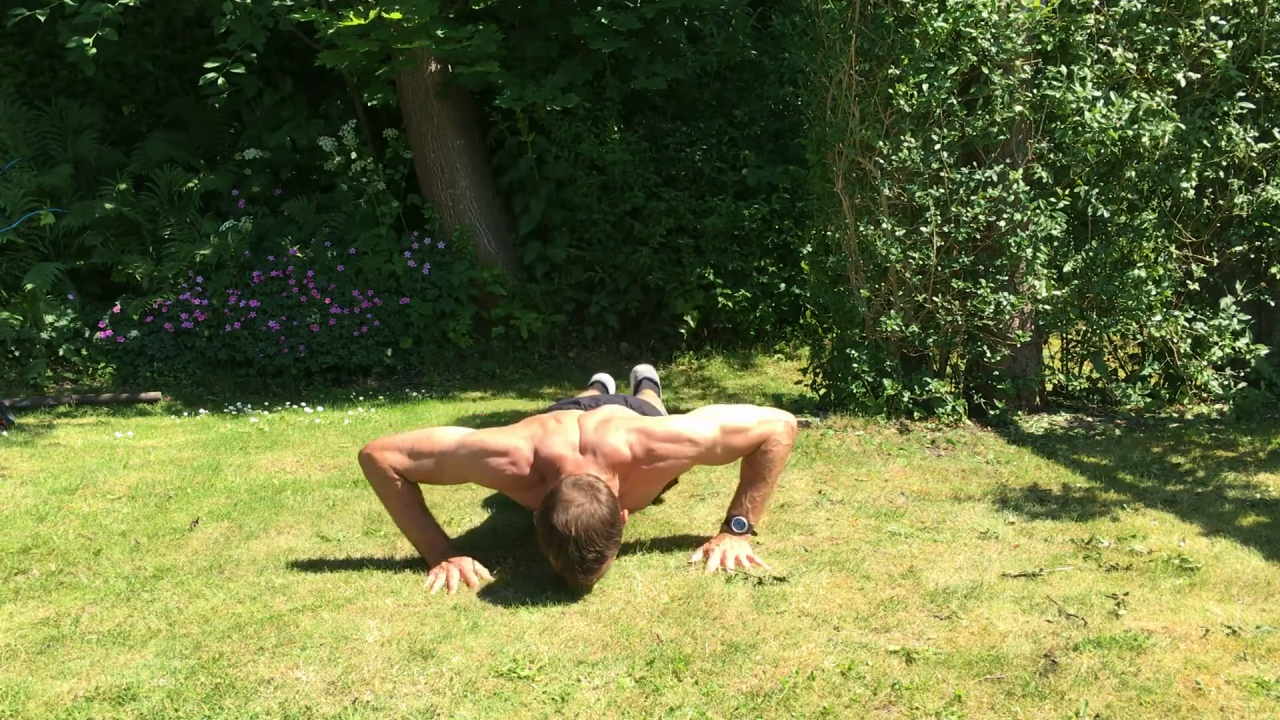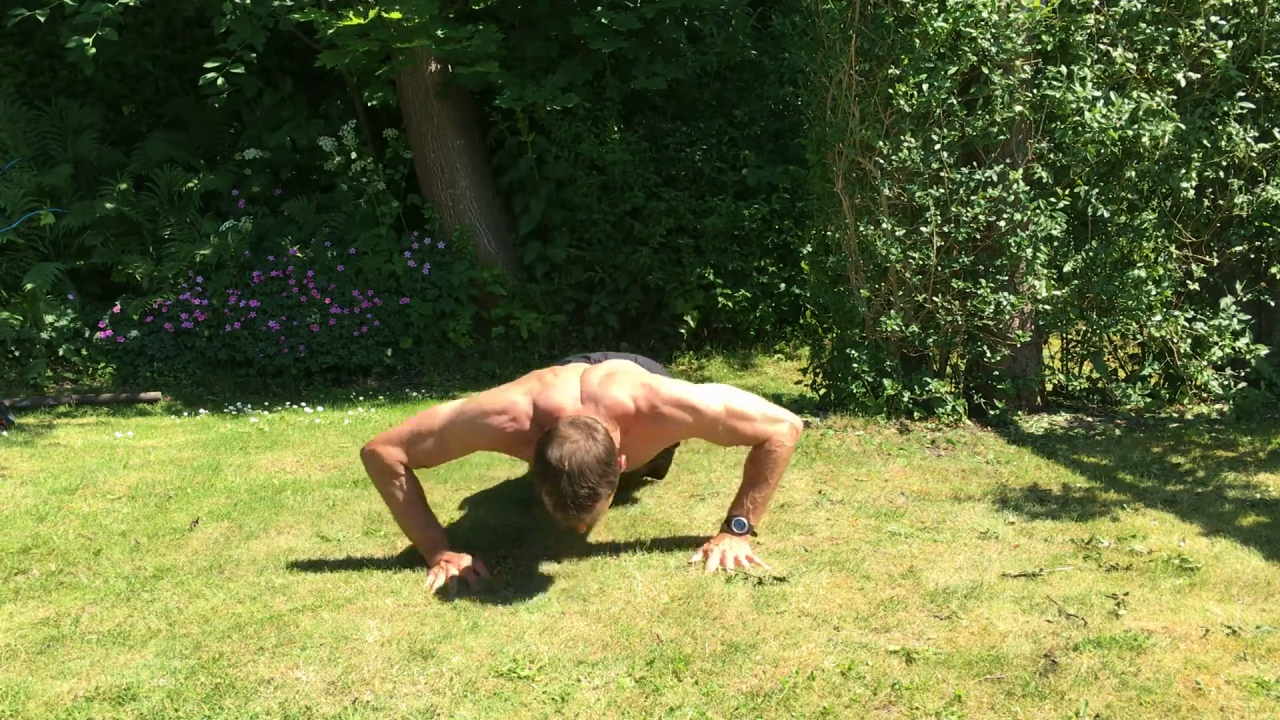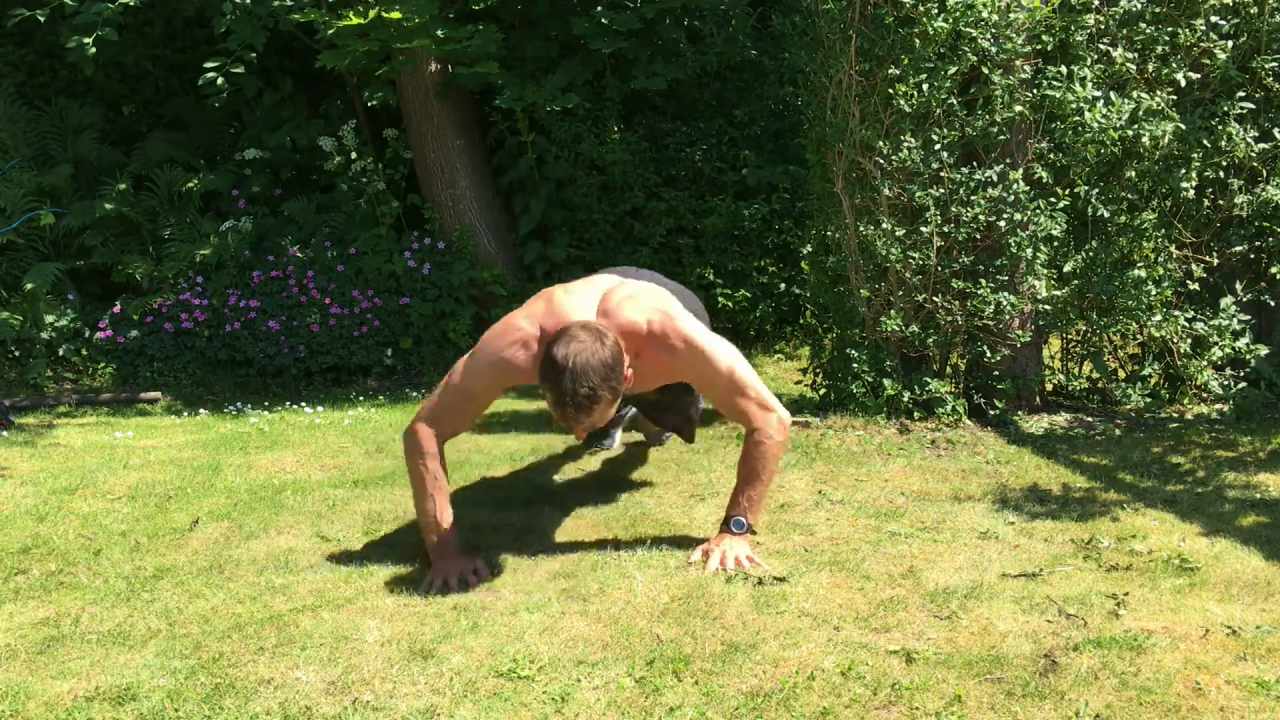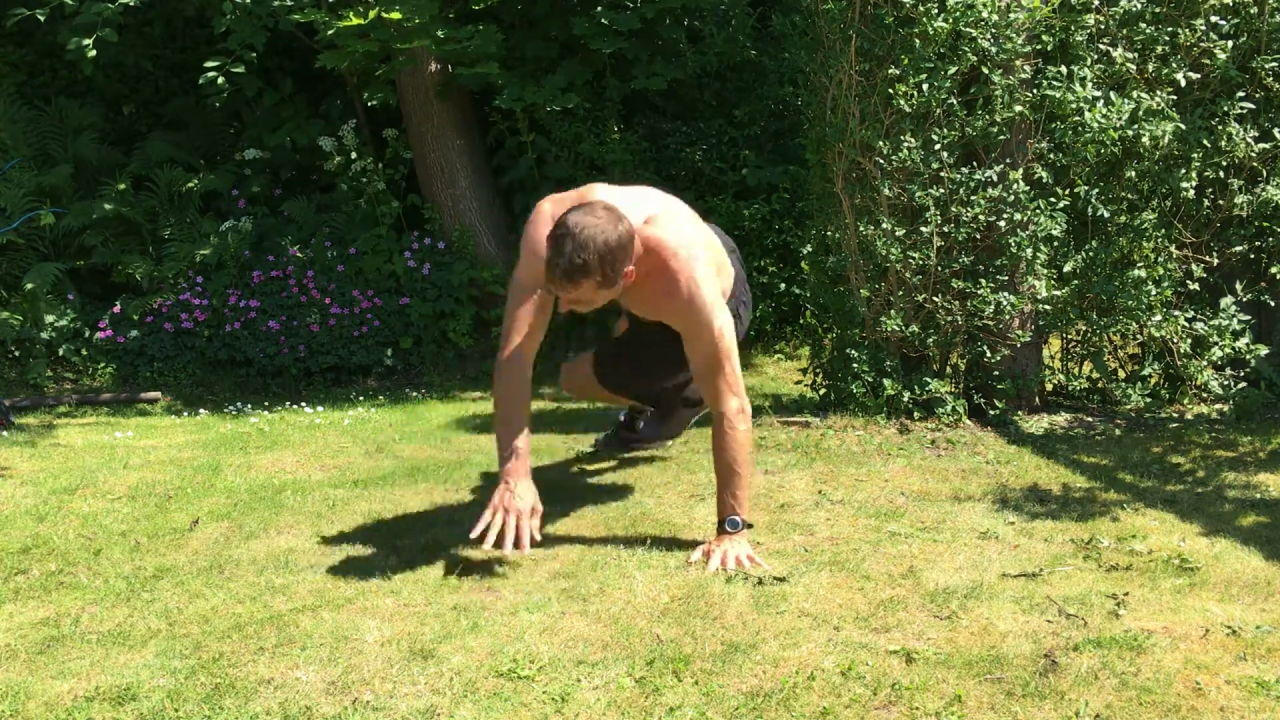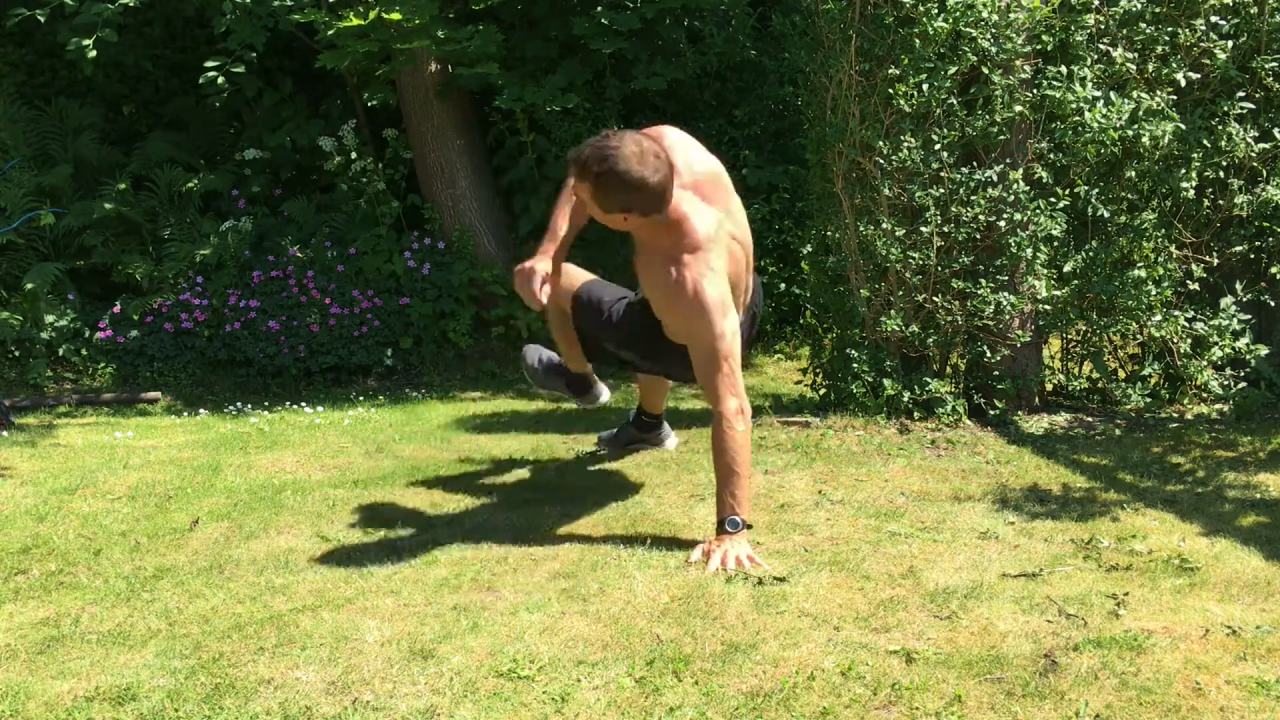
dt=0.2s
person 1, frame 1
left shoulder: (649, 452)
right shoulder: (514, 462)
left elbow: (781, 427)
right elbow: (376, 456)
left wrist: (737, 530)
right wrist: (440, 555)
left hip: (634, 420)
right hip: (566, 417)
left ankle: (644, 383)
right ankle: (597, 392)
person 1, frame 2
left shoulder: (656, 409)
right shoulder: (509, 422)
left elbow: (785, 428)
right elbow: (379, 451)
left wrist: (736, 531)
right wrist: (438, 552)
left hip: (637, 374)
right hip: (573, 372)
left knee: (656, 462)
person 1, frame 3
left shoulder: (677, 339)
right shoulder: (515, 347)
left elbow: (771, 422)
right elbow: (423, 431)
left wrist: (736, 530)
right wrist: (444, 548)
right knee: (596, 418)
person 1, frame 4
left shoulder: (690, 281)
right shoulder: (551, 220)
left elbow: (731, 407)
right elbow: (513, 356)
left wrist: (732, 529)
right wrist: (514, 474)
left hip: (719, 298)
left knee: (577, 379)
right ankle: (642, 417)
person 1, frame 5
left shoulder: (693, 282)
right shoulder: (663, 143)
left elbow: (730, 407)
right elbow: (581, 183)
left wrist: (732, 530)
right wrist: (546, 251)
left hip: (689, 340)
left knee: (562, 287)
left ankle: (581, 382)
right ankle: (648, 425)
